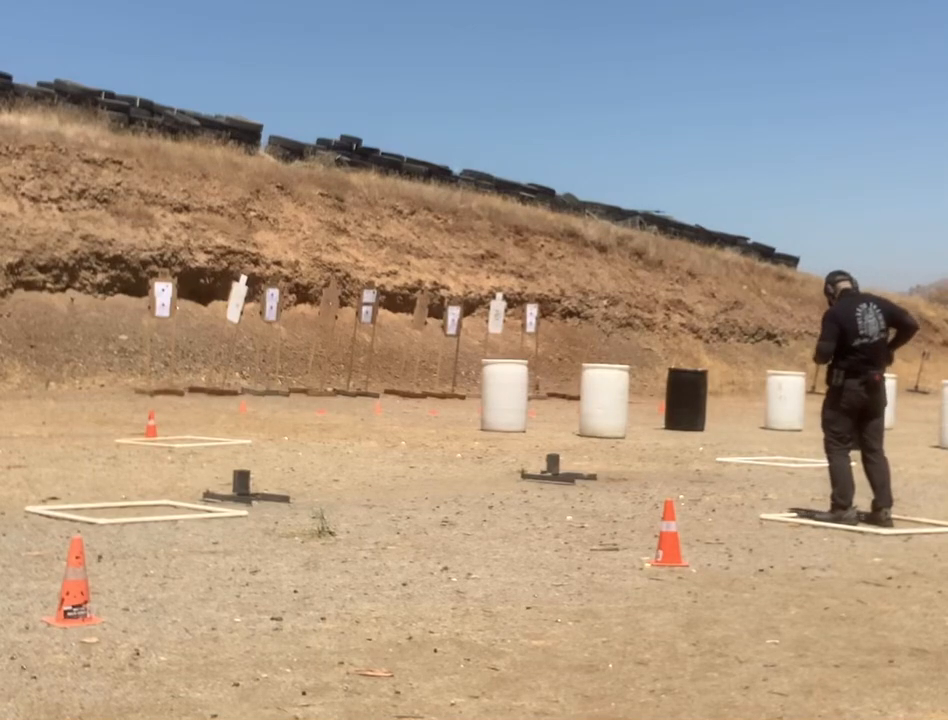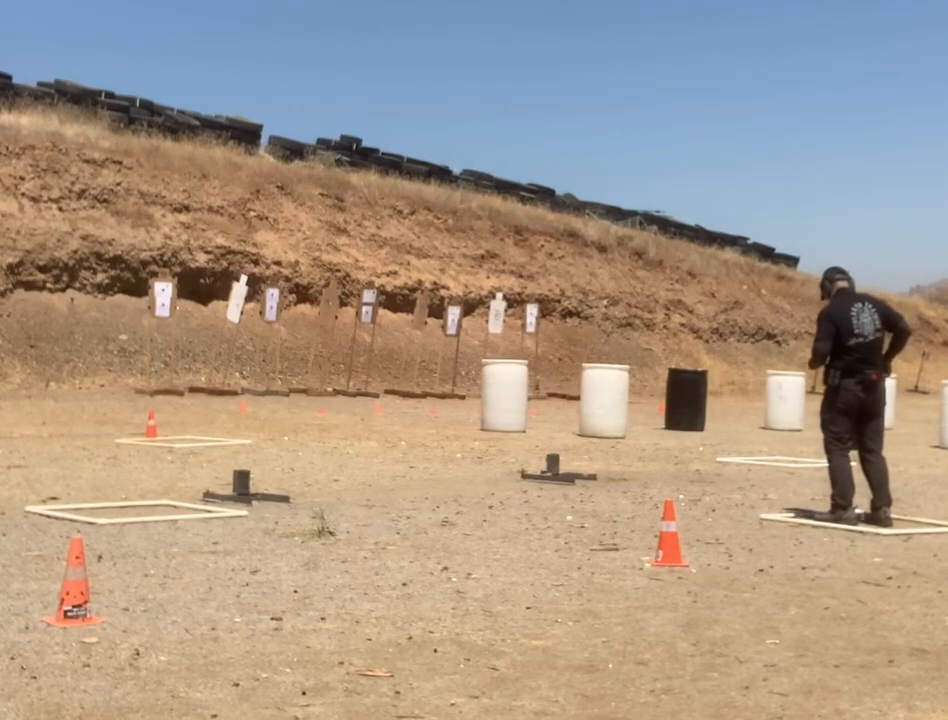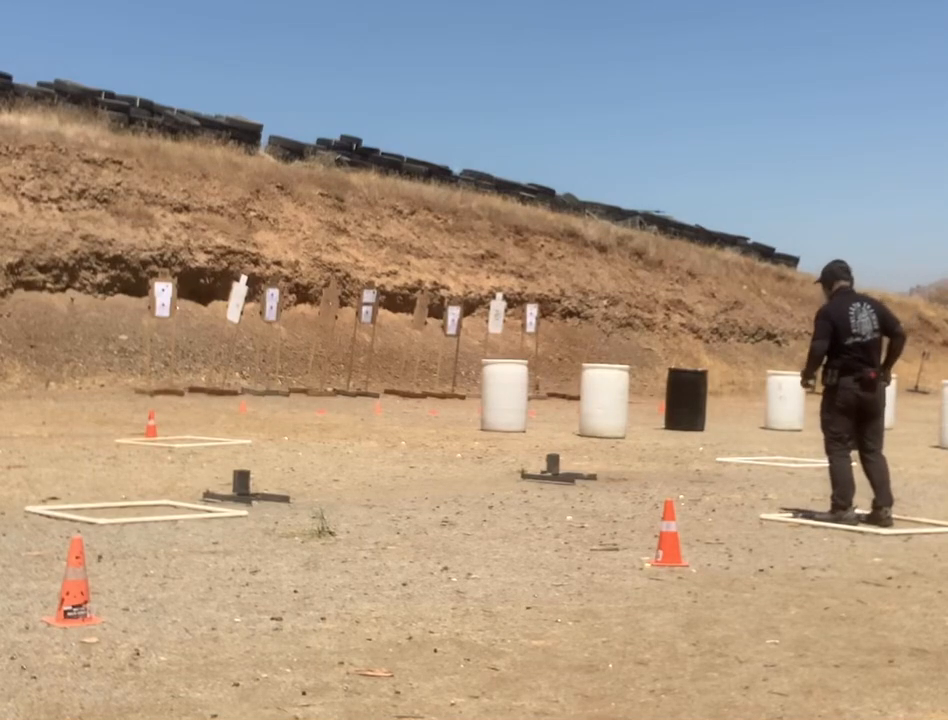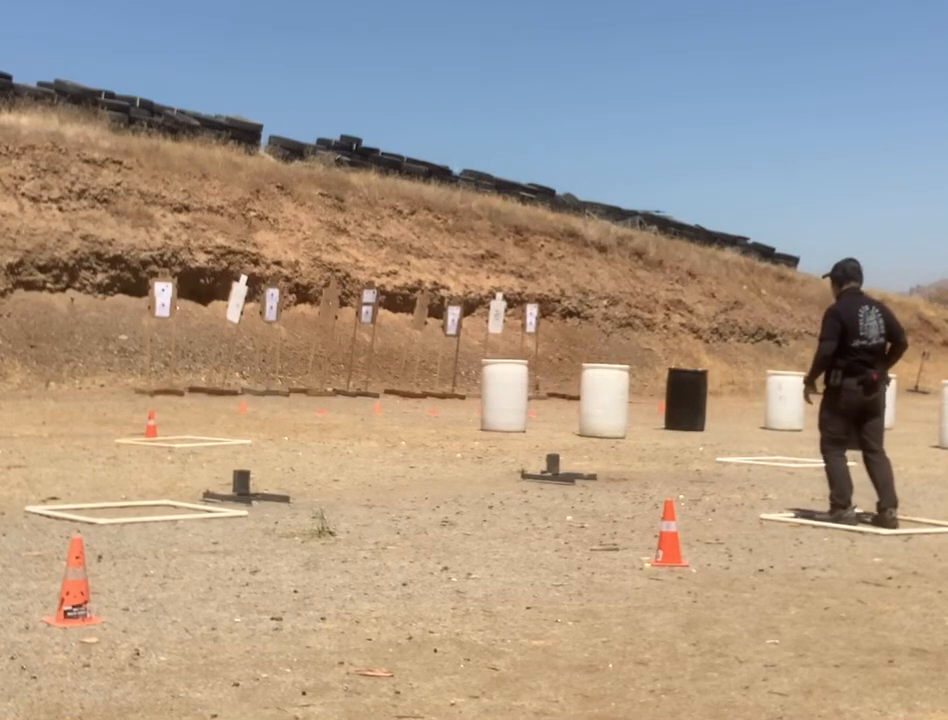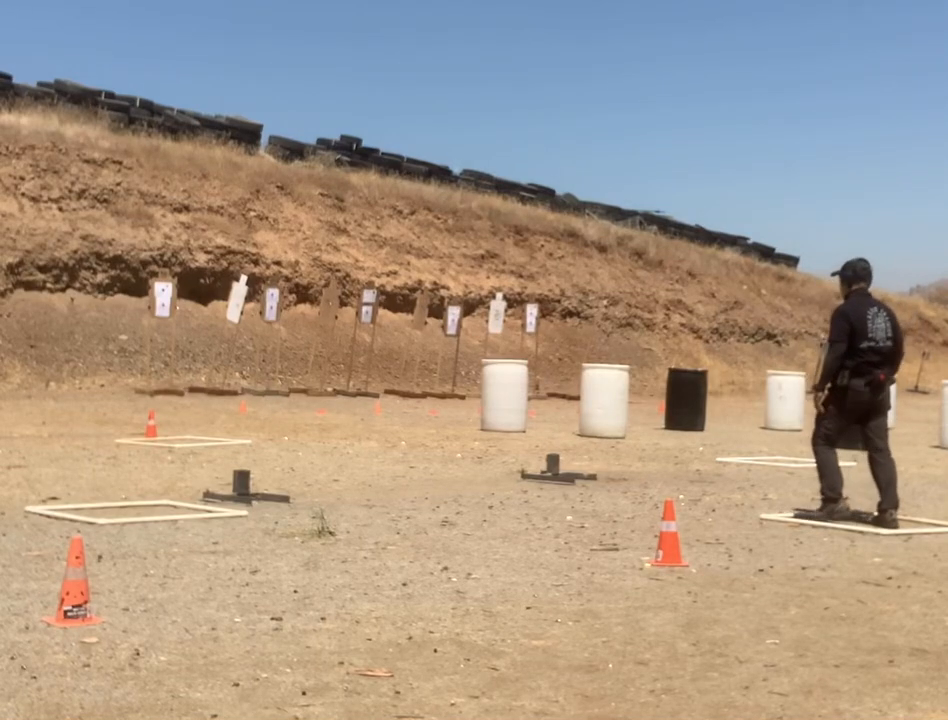
dt=0.2s
person 1, frame 1
left shoulder: (835, 312)
right shoulder: (879, 304)
left elbow: (824, 352)
right elbow: (911, 324)
left wrist: (818, 358)
right wrist: (890, 348)
left hip: (846, 387)
right hip: (875, 387)
left knee: (838, 447)
right knee: (874, 449)
left ankle: (843, 509)
right ankle: (882, 509)
person 1, frame 2
left shoulder: (831, 312)
right shoulder: (875, 304)
left elbow: (821, 352)
right elbow: (904, 330)
left wrist: (813, 363)
right wrist: (887, 359)
left hip: (844, 386)
right hip: (873, 387)
left knee: (838, 449)
right knee: (872, 450)
left ankle: (843, 509)
right ankle: (882, 509)
person 1, frame 3
left shoulder: (828, 311)
right shoulder: (873, 305)
left elbow: (818, 350)
right elbow: (899, 335)
left wrist: (807, 374)
right wrist: (886, 368)
left hip: (842, 386)
right hip: (872, 386)
left knee: (838, 449)
right knee: (872, 450)
left ankle: (843, 509)
right ankle: (883, 508)
person 1, frame 4
left shoulder: (837, 311)
right shoulder: (880, 309)
left elbow: (826, 351)
right elbow: (901, 343)
left wrist: (810, 380)
left hip: (844, 388)
right hip: (873, 389)
left knee: (833, 448)
right knee: (875, 450)
left ankle: (842, 508)
right ankle: (887, 509)
person 1, frame 5
left shoulder: (845, 311)
right shoulder: (886, 312)
left elbow: (836, 354)
right elbow: (897, 351)
left wrist: (821, 387)
left hip: (849, 387)
right hip: (878, 389)
left knee: (823, 441)
right knee: (880, 449)
left ankle: (834, 502)
right ankle: (889, 510)
